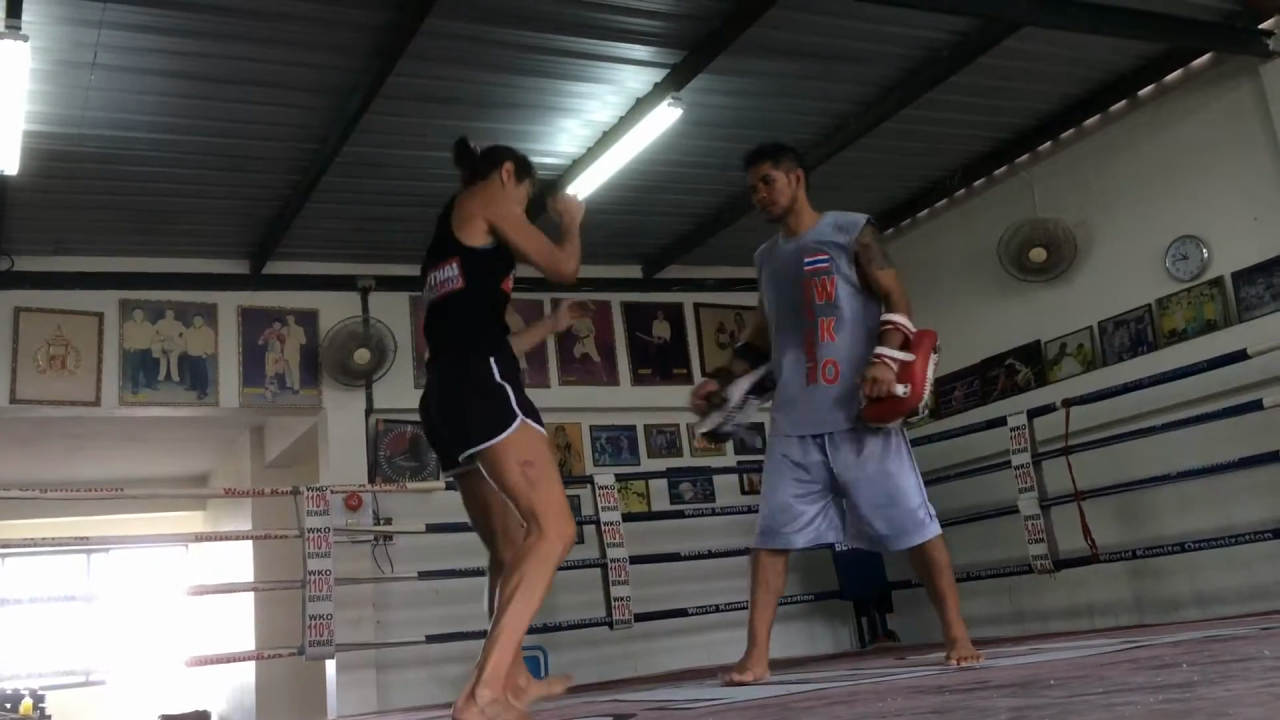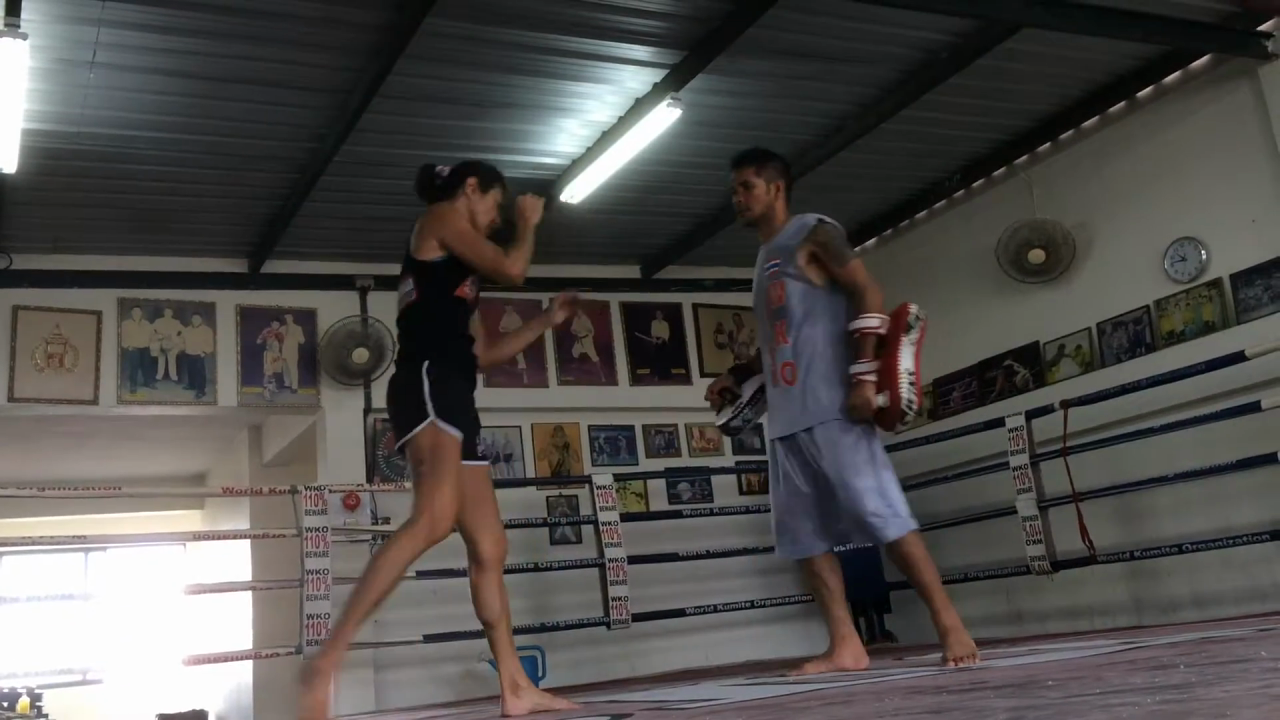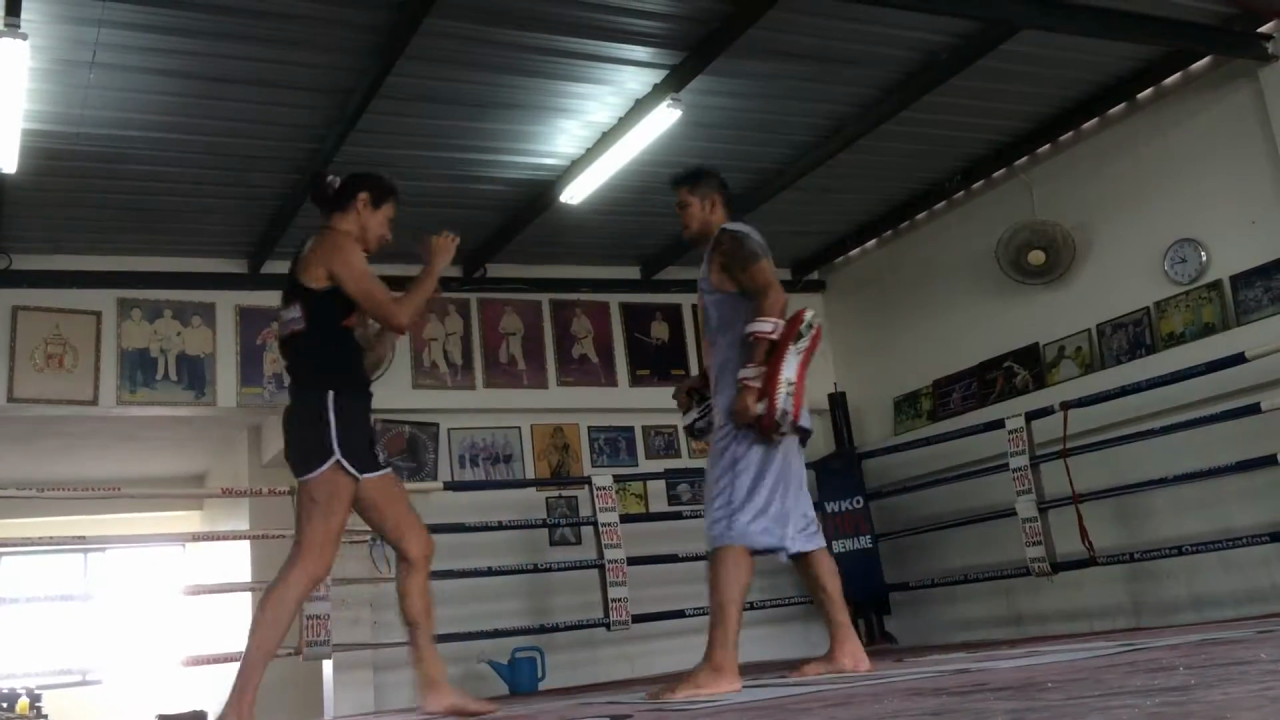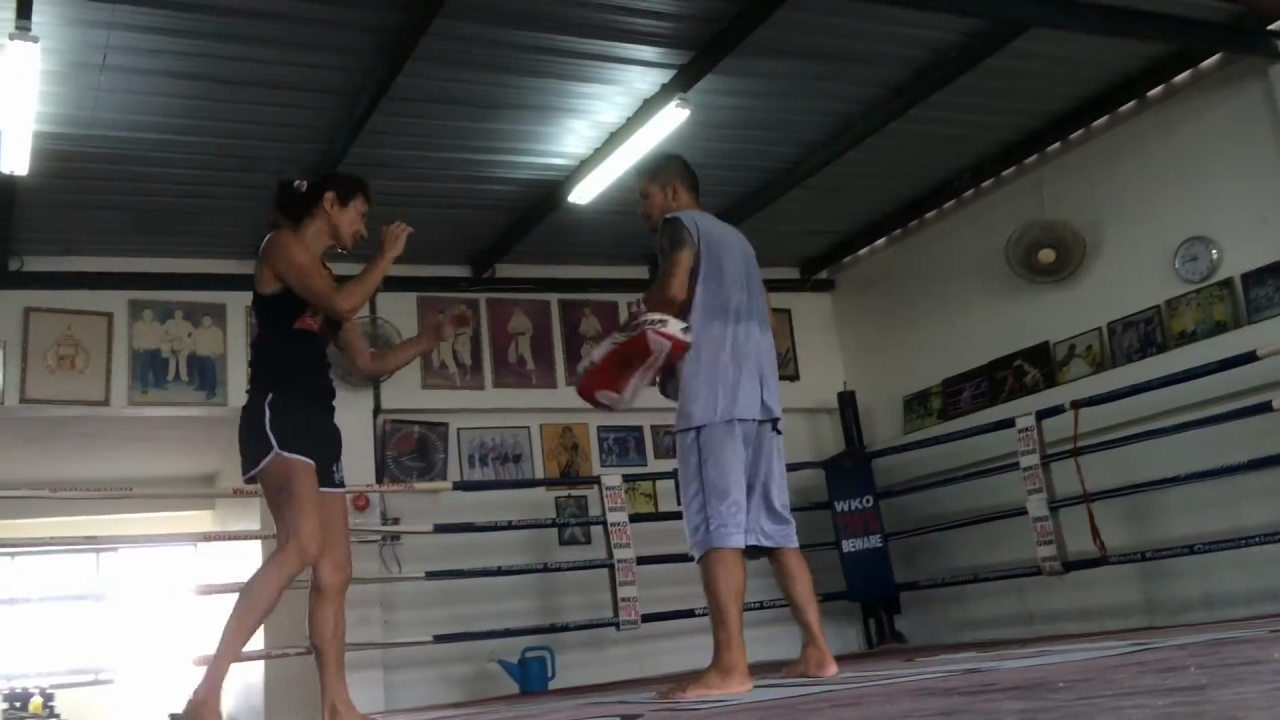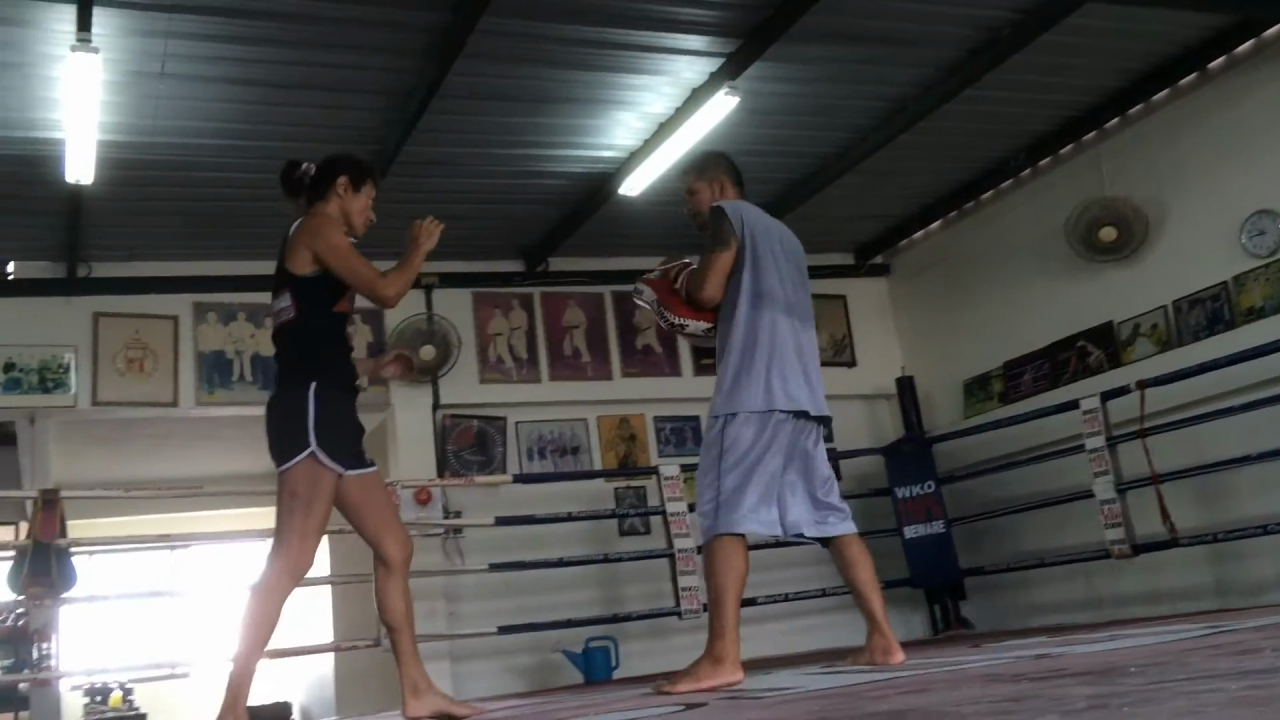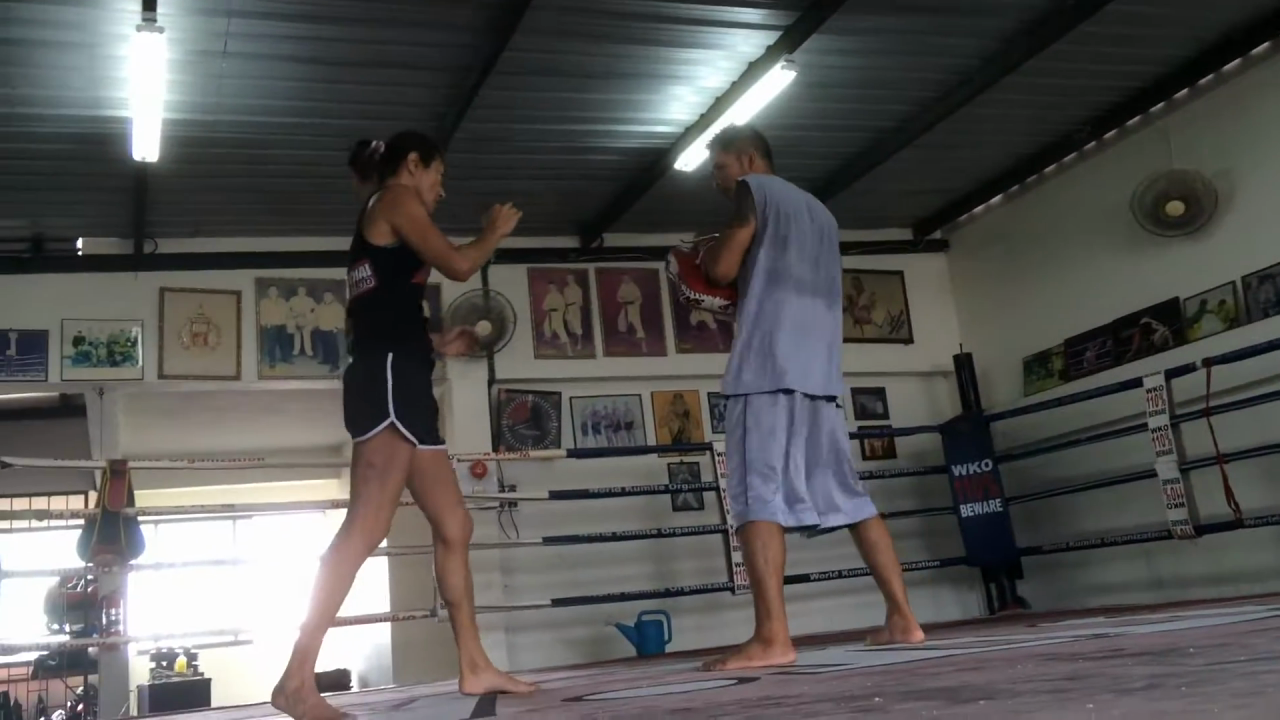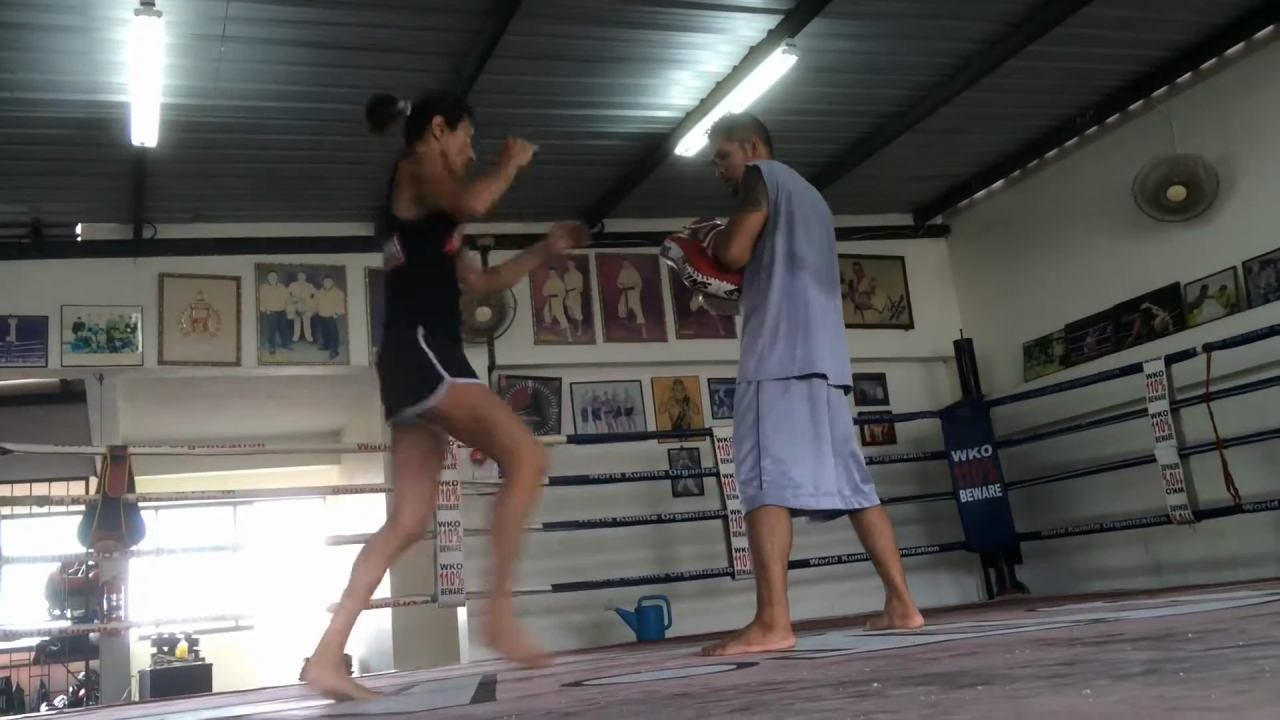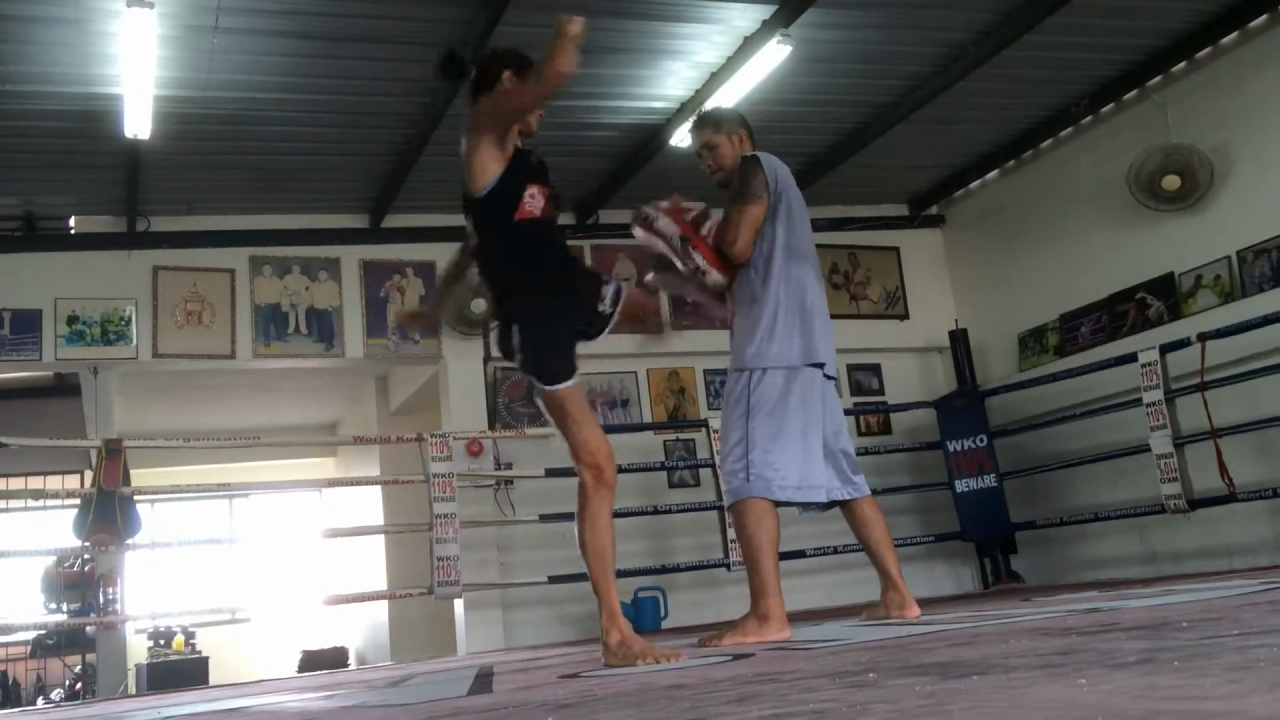
dt=0.4s
person 1, frame 1
left shoulder: (448, 241)
right shoulder: (485, 198)
right elbow: (562, 268)
left wrist: (548, 326)
right wrist: (569, 220)
left hip: (444, 399)
right hip: (482, 386)
left knee: (514, 541)
right knee: (554, 528)
person 1, frame 2
left shoulder: (450, 266)
right shoulder: (439, 220)
left elbow: (483, 352)
right elbow: (511, 269)
left wrist: (543, 322)
right wrist: (527, 223)
left hip: (454, 401)
right hip: (429, 386)
left knee: (490, 548)
right knee: (436, 518)
right ankle: (328, 659)
person 1, frame 3
left shoulder: (322, 265)
right shoulder: (332, 244)
right elbow: (398, 316)
left wrist: (383, 337)
right wrist: (435, 266)
left hip: (343, 421)
right hip: (327, 416)
left knee: (415, 546)
right knee: (312, 561)
person 1, frame 4
left shoulder: (322, 279)
right shoulder: (282, 246)
left elbow: (369, 362)
right elbow: (340, 304)
left wrist: (431, 338)
right wrist: (385, 256)
left hip: (316, 425)
right hip: (278, 414)
left knee: (335, 572)
right knee: (302, 547)
person 1, frame 5
left shoulder: (319, 258)
right shoulder: (315, 228)
right elbow: (386, 291)
left wrist: (372, 366)
right wrist: (419, 249)
left hip: (330, 414)
right hip: (311, 410)
left knee: (394, 549)
right knee: (291, 560)
person 1, frame 6
left shoulder: (379, 232)
right shoulder: (394, 200)
right elbow: (458, 265)
left wrist: (439, 342)
right wrist: (495, 230)
left hip: (399, 385)
right hip: (388, 381)
left knee: (454, 527)
right knee: (367, 526)
left ankle: (475, 667)
person 1, frame 7
left shoulder: (423, 194)
right shoulder: (418, 167)
left elbow: (480, 282)
right elbow: (475, 202)
left wrist: (547, 250)
right wrist: (513, 162)
left hip: (427, 356)
right hip: (422, 351)
left knee: (408, 519)
right knee: (526, 454)
left ankle: (327, 659)
right ankle: (500, 611)
person 1, frame 8
left shoulder: (514, 151)
right shoulder: (489, 129)
left elbow: (478, 242)
right elbow: (559, 72)
left wrist: (439, 300)
right wrist: (569, 35)
left hip: (572, 289)
right hip: (535, 323)
left knee: (647, 305)
right knee: (598, 467)
right ankle: (616, 632)
person 2, frame 1
left shoulder: (852, 232)
right shoulder: (767, 258)
left elbow: (897, 300)
right elbow: (760, 337)
left wrist: (885, 357)
right wrist: (720, 380)
left hip: (861, 411)
right hip: (795, 418)
left knee: (909, 517)
right knee: (773, 529)
left ankle: (957, 635)
right ankle: (756, 655)
person 2, frame 2
left shoulder: (813, 233)
right shoulder: (766, 257)
left elbow: (869, 295)
left wrist: (864, 376)
right wrist: (738, 375)
left hip: (832, 408)
right hip: (788, 417)
left knee: (879, 512)
right knee: (803, 536)
left ankle: (950, 625)
right ankle: (845, 646)
person 2, frame 3
left shoulder: (731, 240)
right shoulder: (724, 257)
left elbow: (773, 298)
left wrist: (750, 384)
right wrist: (705, 380)
left hip: (753, 411)
right hip: (760, 410)
left knee: (731, 524)
right knee: (795, 527)
left ankle: (721, 663)
right ankle: (845, 646)
person 2, frame 4
left shoulder: (678, 226)
right shoulder: (735, 238)
left elbow: (674, 292)
left wrist: (647, 305)
left hip: (712, 398)
right hip: (758, 397)
left knee: (716, 525)
right knee: (772, 525)
left ankle: (729, 665)
right ankle: (817, 651)
person 2, frame 5
left shoulder: (728, 216)
right shoulder: (783, 234)
left elbow: (708, 292)
left wrist: (686, 279)
right wrist: (694, 311)
left hip: (751, 390)
right hip: (800, 390)
left knee: (724, 514)
right knee: (827, 514)
left ankle: (722, 653)
right ankle: (882, 638)
person 2, frame 6
left shoulder: (753, 190)
right shoulder: (819, 211)
left elbow: (723, 268)
left wrist: (706, 250)
right wrist: (736, 289)
left hip: (766, 367)
right hip: (818, 371)
left knee: (757, 497)
right knee: (847, 496)
left ankle: (772, 636)
right ankle: (902, 618)
person 2, frame 7
left shoulder: (764, 176)
right shoulder: (810, 197)
left elbow: (734, 252)
left wrist: (712, 238)
right wrist: (717, 268)
left hip: (777, 354)
right hip: (823, 357)
left knee: (766, 481)
right knee: (850, 482)
left ankle: (773, 621)
right ankle: (901, 604)
person 2, frame 8
left shoulder: (757, 165)
right shoulder: (776, 186)
left elbow: (737, 246)
left wrist: (709, 227)
left hip: (770, 347)
right hip: (808, 349)
left knee: (751, 473)
right knee: (840, 473)
left ankle: (767, 613)
right ankle: (897, 595)
